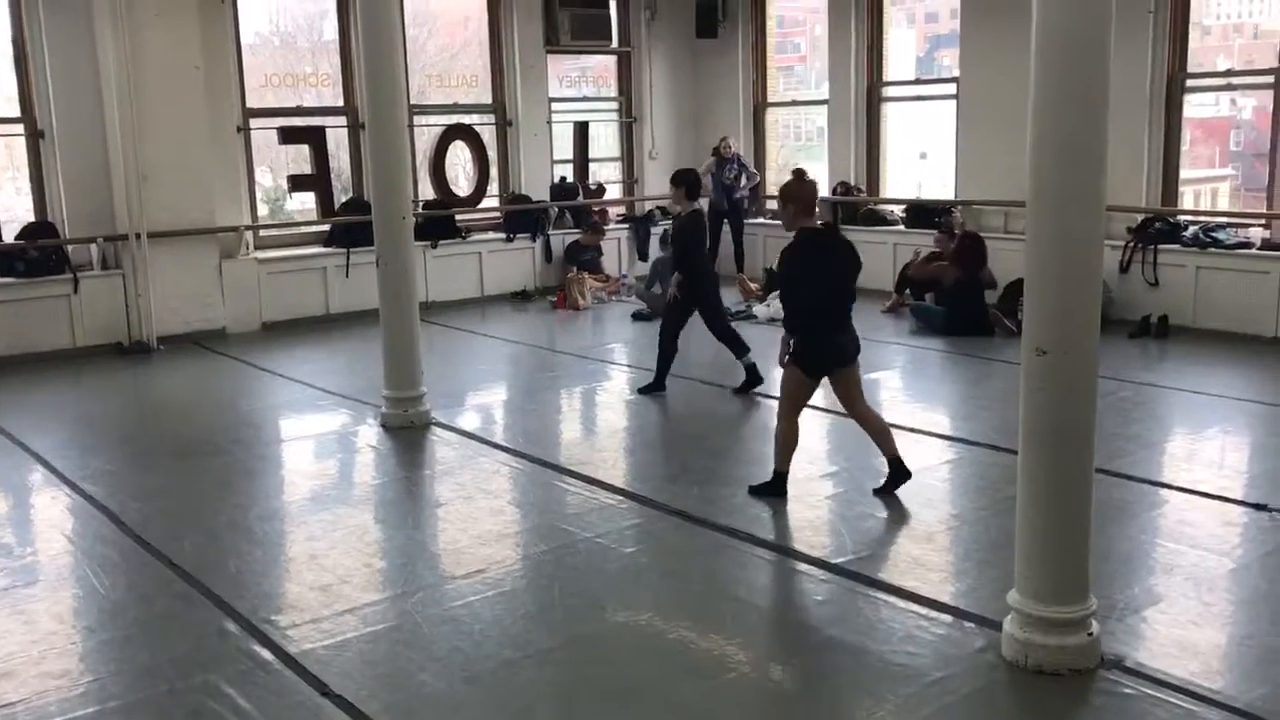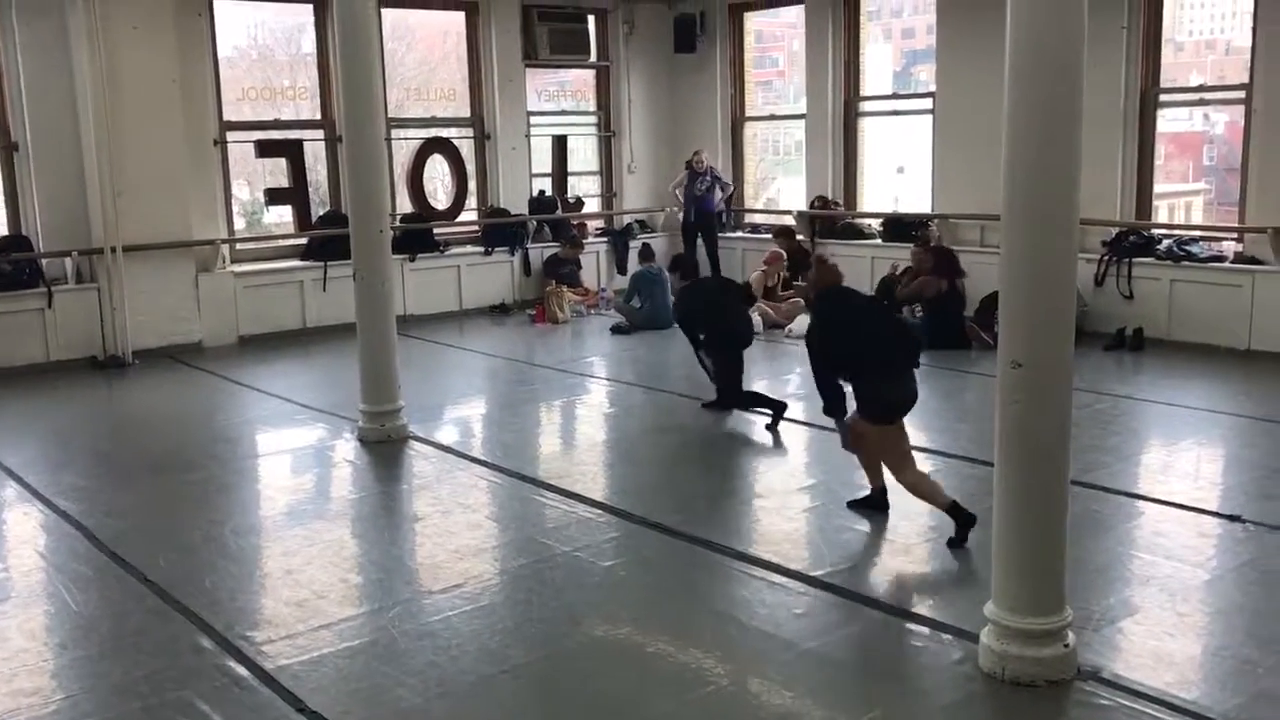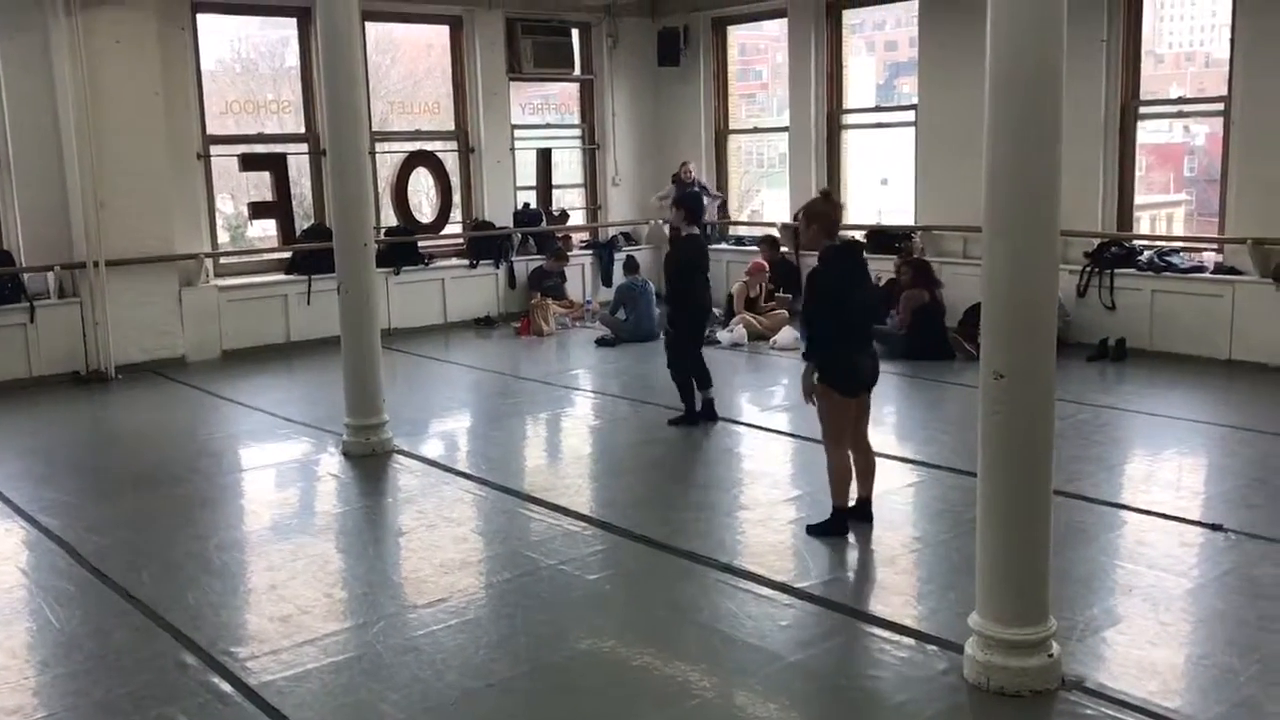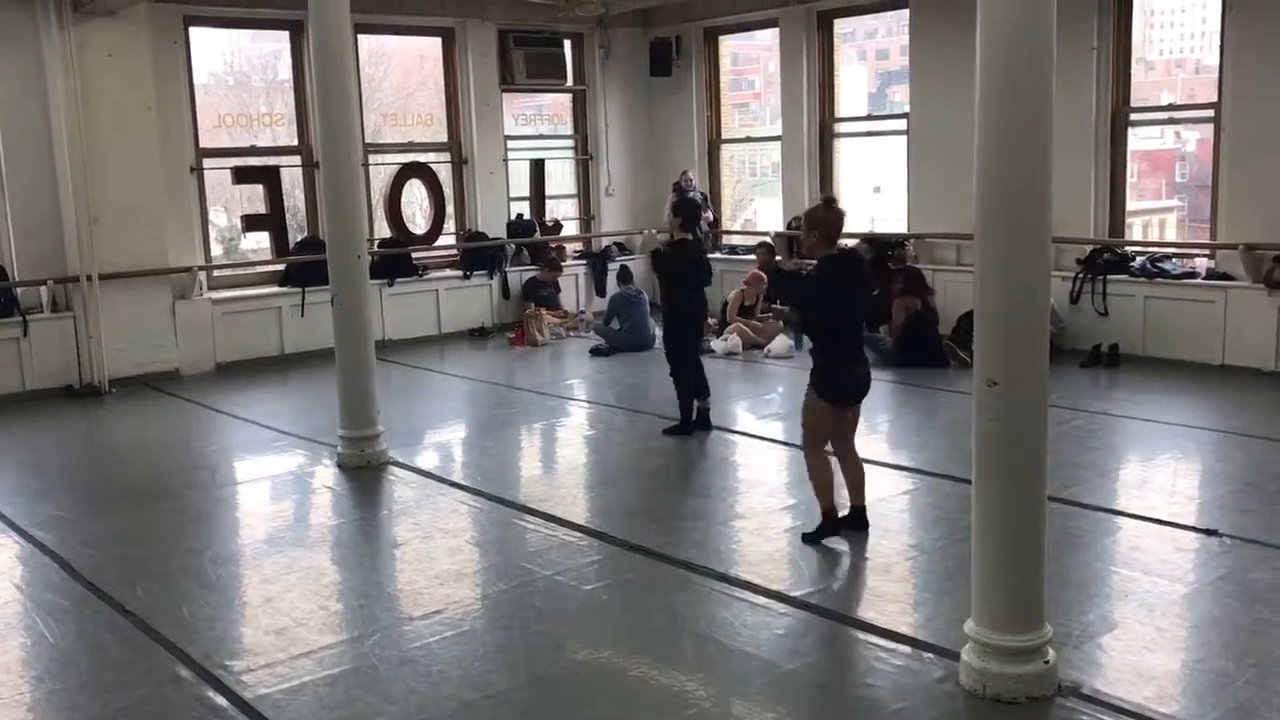
dt=0.5s
person 1, frame 1
left shoulder: (796, 252)
right shoulder: (836, 242)
left elbow: (796, 308)
right elbow: (851, 275)
left wrist: (786, 339)
left hip: (815, 346)
right hip: (846, 338)
left knee: (787, 413)
right knee: (859, 407)
left ankle: (778, 482)
right ankle: (897, 468)
person 1, frame 2
left shoulder: (819, 330)
right shoulder: (869, 306)
left elbow: (827, 381)
right elbow: (910, 339)
left wrist: (840, 425)
right wrist: (890, 381)
left hip: (878, 393)
right hip: (904, 384)
left knee: (905, 471)
right knee: (858, 431)
left ankle: (959, 514)
right ankle: (877, 496)
person 1, frame 3
left shoulder: (823, 273)
right shoulder: (853, 261)
left elbow: (820, 327)
left wrist: (810, 369)
left hip: (839, 364)
right hip: (865, 359)
left knee: (835, 444)
right knee: (859, 440)
left ankle: (839, 518)
right ankle: (862, 506)
person 1, frame 4
left shoulder: (823, 277)
right shoulder: (853, 268)
left wrist: (791, 276)
left hip: (833, 371)
right hip: (856, 368)
left knee: (813, 448)
right knee: (845, 448)
left ankle: (828, 520)
right ankle: (857, 514)
person 2, frame 1
left shoulder: (690, 220)
right shoulder: (689, 216)
left elbow: (688, 257)
left wrist: (675, 281)
right wrist: (677, 279)
left hip: (693, 283)
right hip: (704, 281)
left knee: (669, 331)
right knee: (721, 326)
left ankle: (659, 381)
right ankle: (752, 373)
person 2, frame 2
left shoulder: (681, 303)
right shoulder: (713, 282)
left elbow: (695, 341)
right elbow: (748, 296)
left wrist: (708, 360)
left hip: (727, 337)
right hip: (744, 328)
left knee: (732, 394)
left ankle: (775, 406)
right ankle: (723, 397)
person 2, frame 3
left shoulder: (683, 245)
right shoulder: (698, 241)
left elbow: (678, 282)
left hip: (684, 309)
right hip: (701, 306)
left knee: (678, 361)
right knee: (693, 356)
left ankle: (690, 413)
right ankle: (708, 407)
person 2, frame 4
left shoulder: (673, 250)
right shoulder: (697, 246)
right elbow: (707, 278)
left wrist: (659, 252)
left hip: (679, 315)
right hip: (697, 311)
left knee: (680, 368)
right knee: (692, 363)
left ankle: (686, 423)
right ankle: (703, 416)
